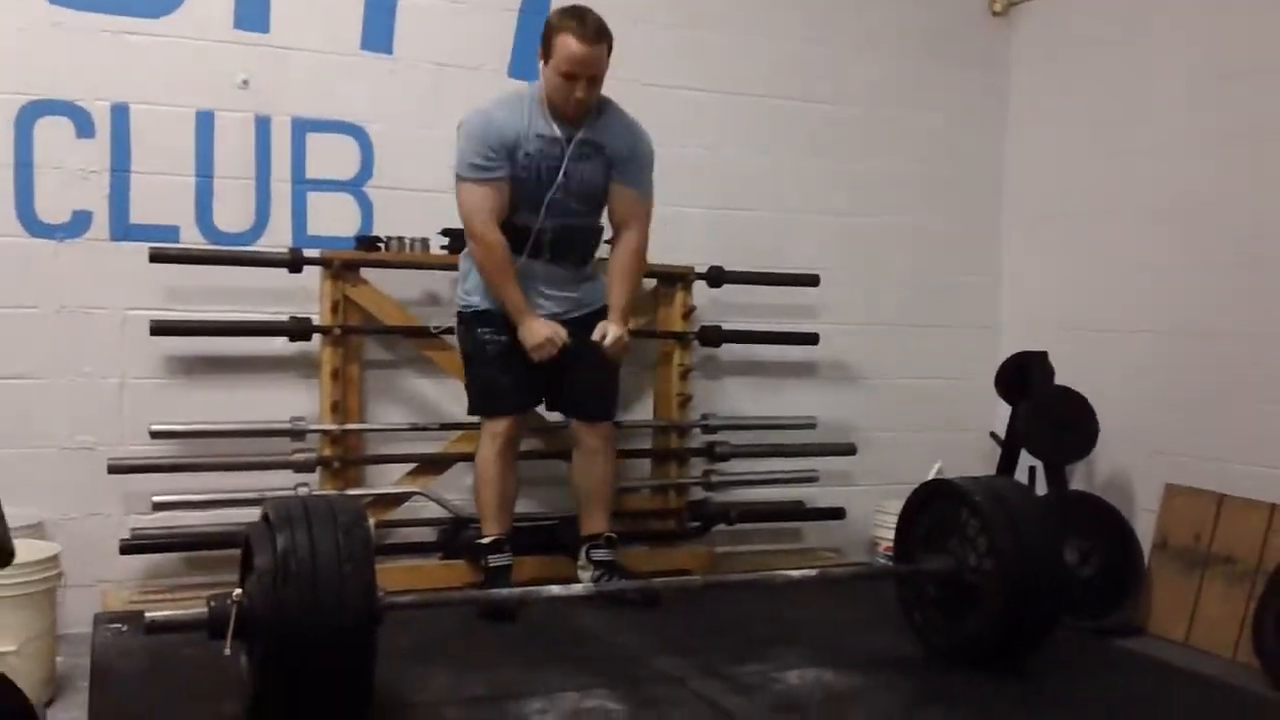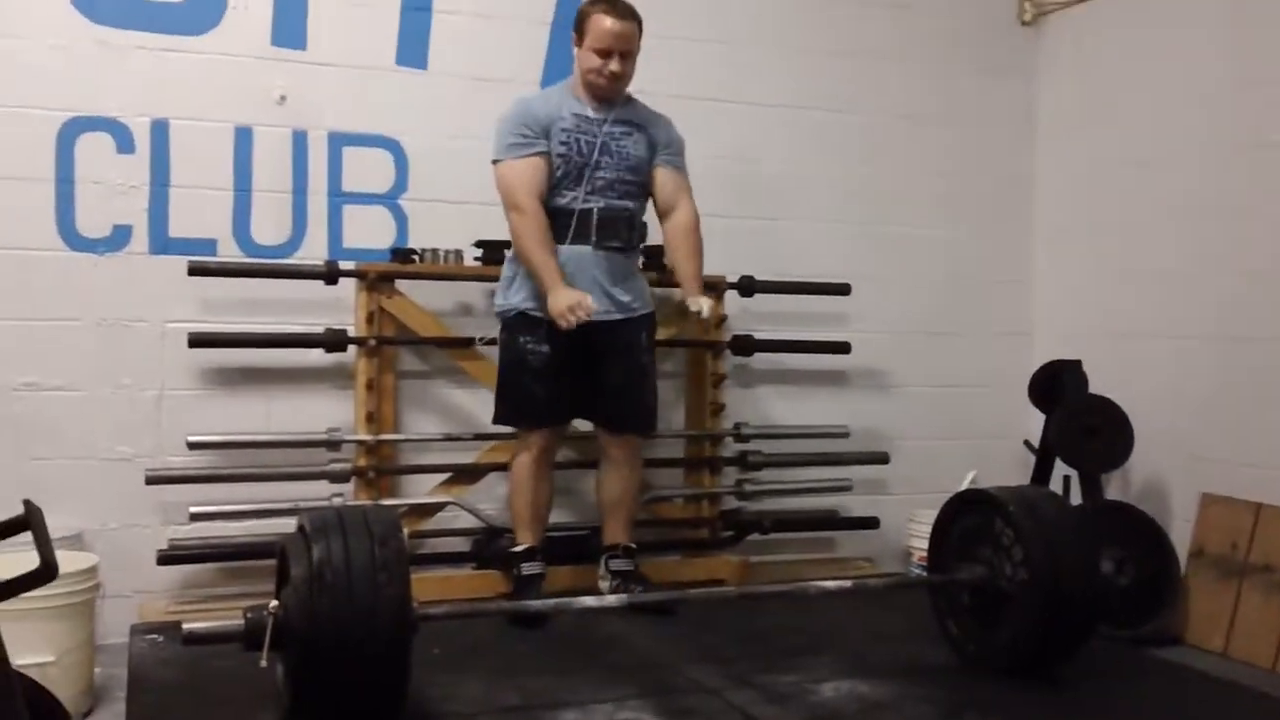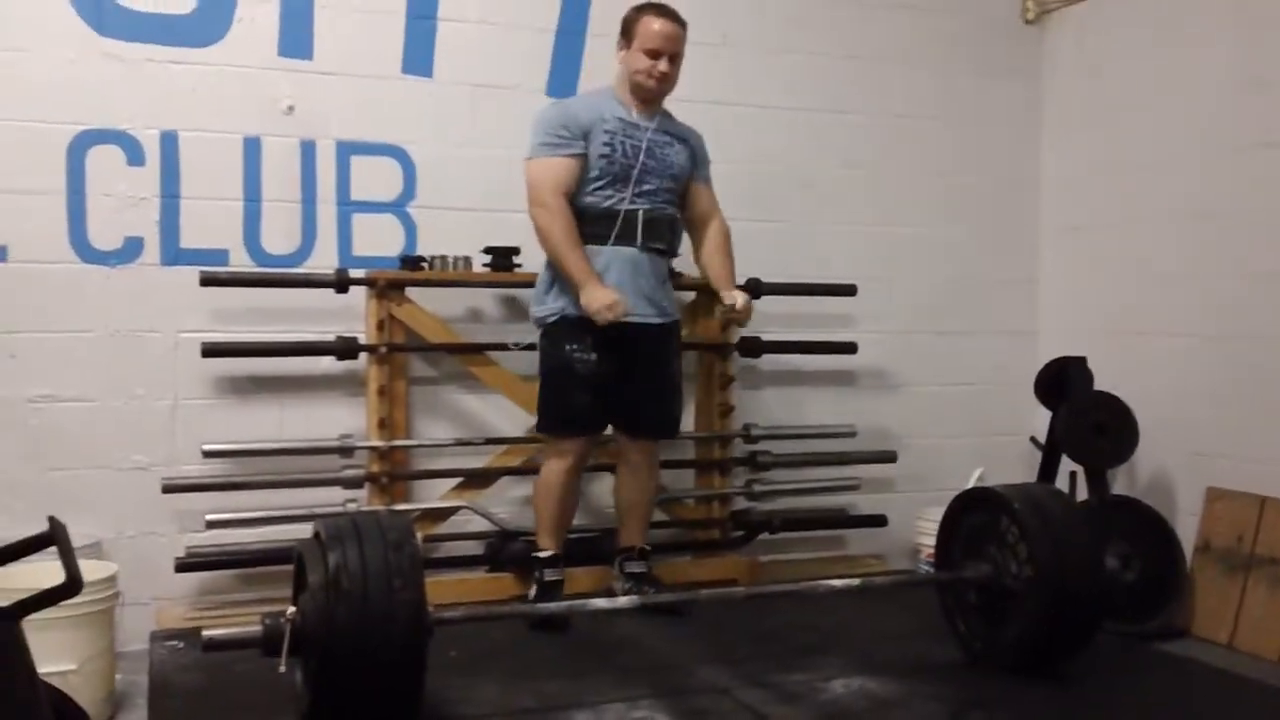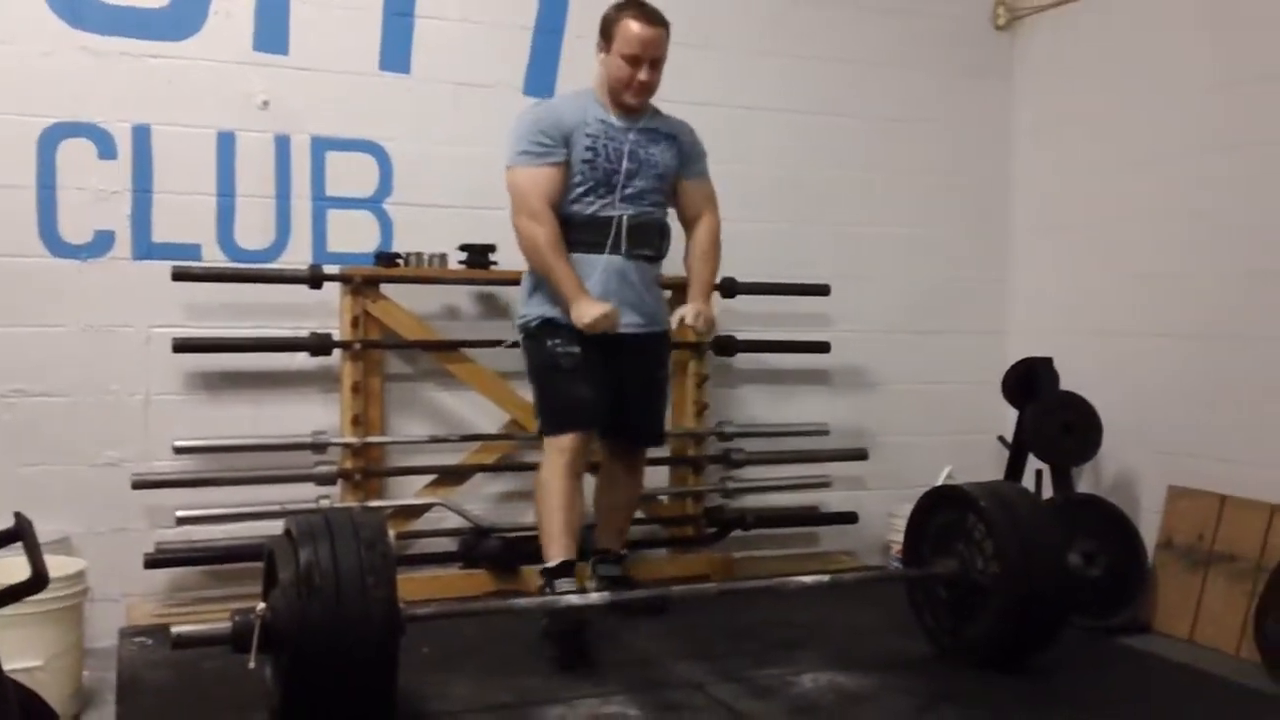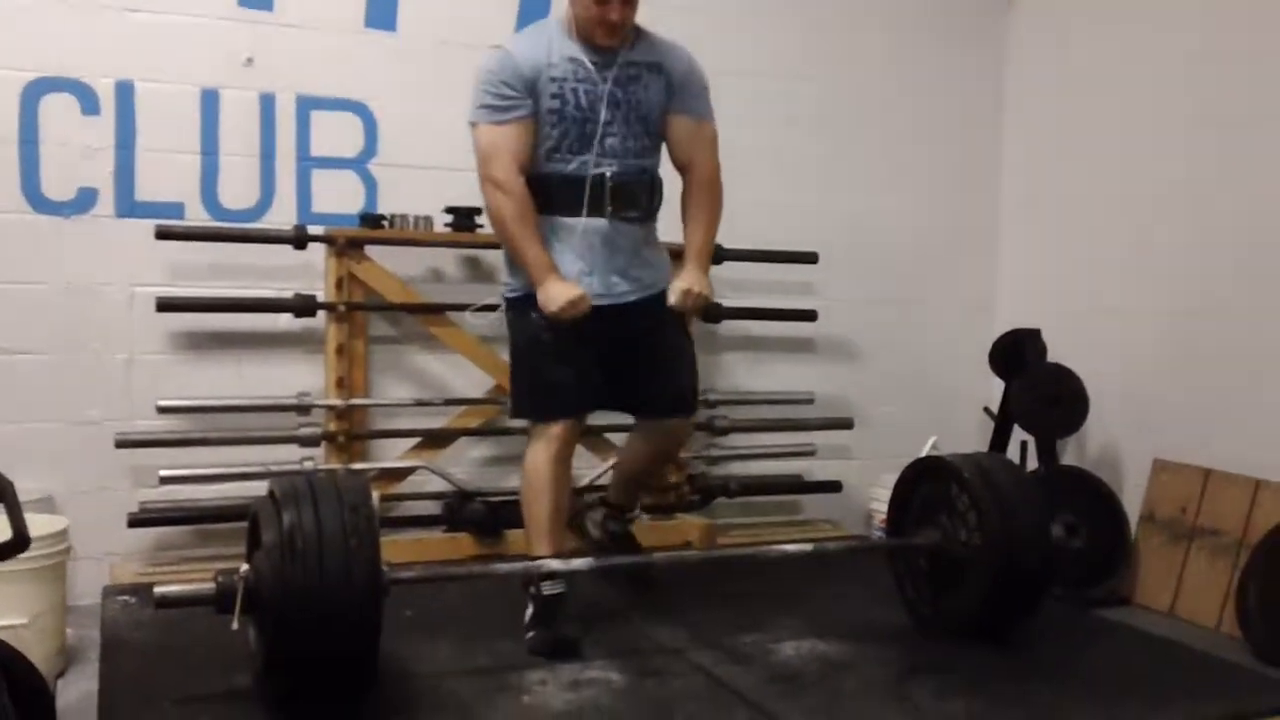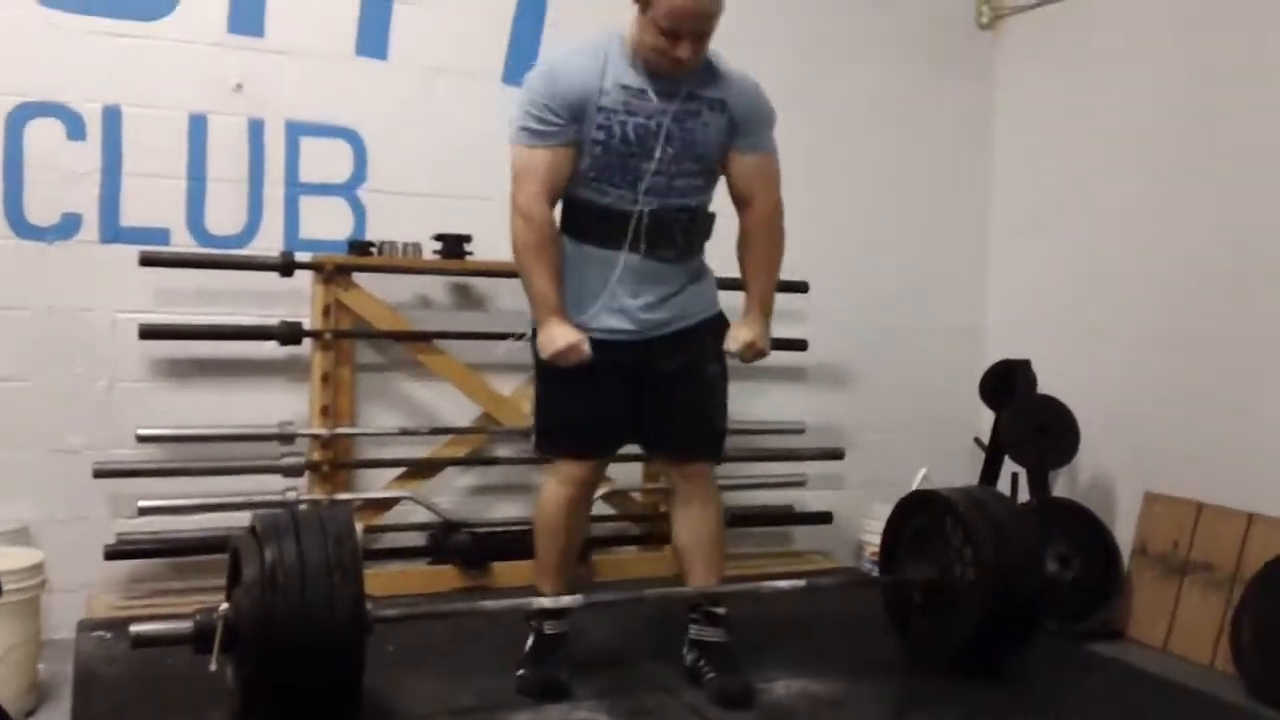
dt=0.4s
person 1, frame 1
left shoulder: (625, 137)
right shoulder: (493, 125)
left elbow: (631, 233)
right elbow: (482, 231)
left wrist: (617, 318)
right wrist: (525, 320)
left hip: (580, 303)
right hip: (498, 304)
left knee: (596, 427)
right knee: (502, 425)
left ankle: (598, 556)
right ankle: (495, 563)
person 1, frame 2
left shoulder: (655, 129)
right shoulder: (532, 113)
left elbow: (678, 211)
right elbow: (523, 208)
left wrist: (692, 291)
right wrist: (558, 292)
left hip: (624, 310)
right hip: (539, 308)
left knee: (623, 440)
right knee: (537, 438)
left ankle: (618, 565)
right ankle: (526, 571)
person 1, frame 3
left shoulder: (685, 140)
right shoulder: (572, 115)
left elbow: (707, 222)
right elbow: (547, 204)
left wrist: (727, 289)
right wrist: (590, 288)
left hip: (654, 313)
right hip: (579, 311)
left knee: (643, 443)
right knee: (570, 444)
left ankle: (633, 568)
right ankle: (546, 572)
person 1, frame 4
left shoulder: (677, 136)
right shoulder: (553, 118)
left elbow: (703, 219)
right elbow: (532, 213)
left wrist: (698, 297)
right wrist: (578, 301)
left hip: (644, 318)
right hip: (563, 312)
left knee: (628, 449)
right knee: (569, 438)
left ankle: (609, 568)
right ankle: (558, 582)
person 1, frame 5
left shoulder: (673, 66)
right shoulder: (517, 61)
left elbow: (701, 169)
right elbow: (500, 178)
left wrist: (695, 265)
right wrist: (547, 279)
left hip: (644, 282)
right hip: (551, 282)
left knee: (671, 419)
right knee: (555, 428)
left ankle: (608, 515)
right ankle: (546, 591)
person 1, frame 6
left shoulder: (740, 99)
right shoulder: (567, 80)
left elbow: (760, 208)
right elbow: (531, 205)
left wrist: (755, 314)
right wrist: (551, 318)
left hip: (684, 316)
right hip: (585, 316)
left knee: (693, 471)
right knee: (575, 470)
left ankle: (707, 632)
right ankle: (548, 630)
